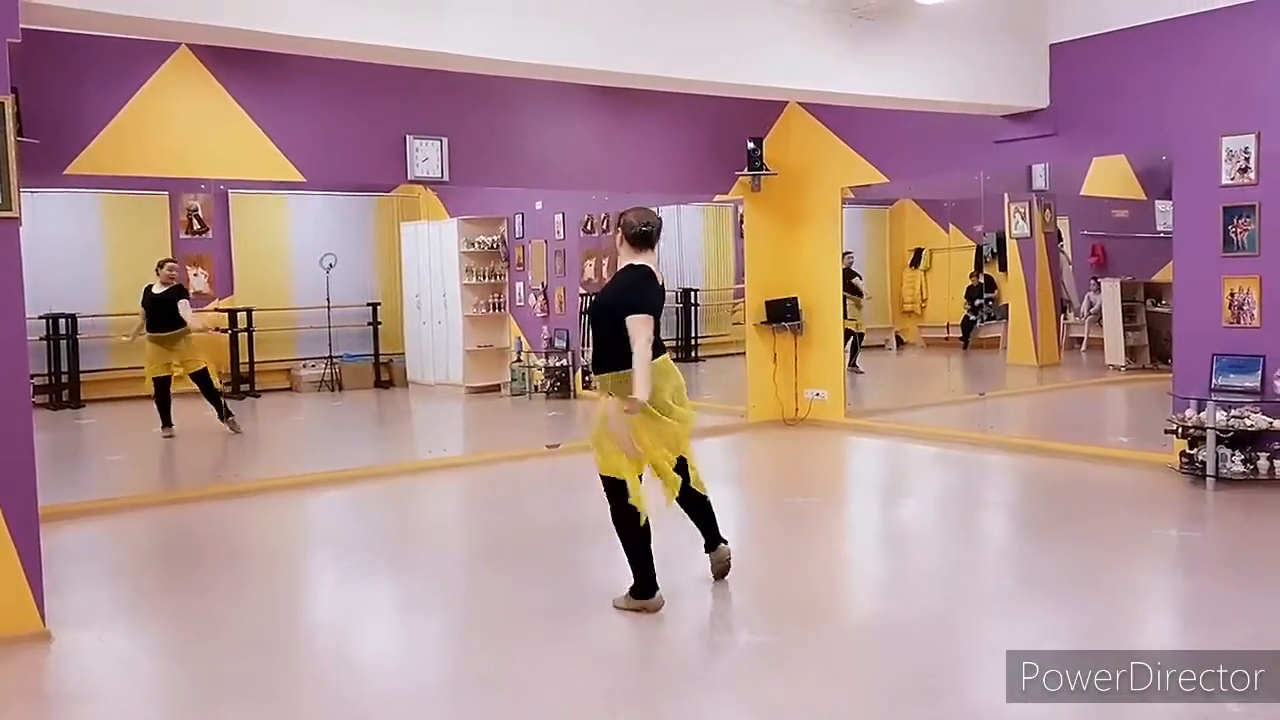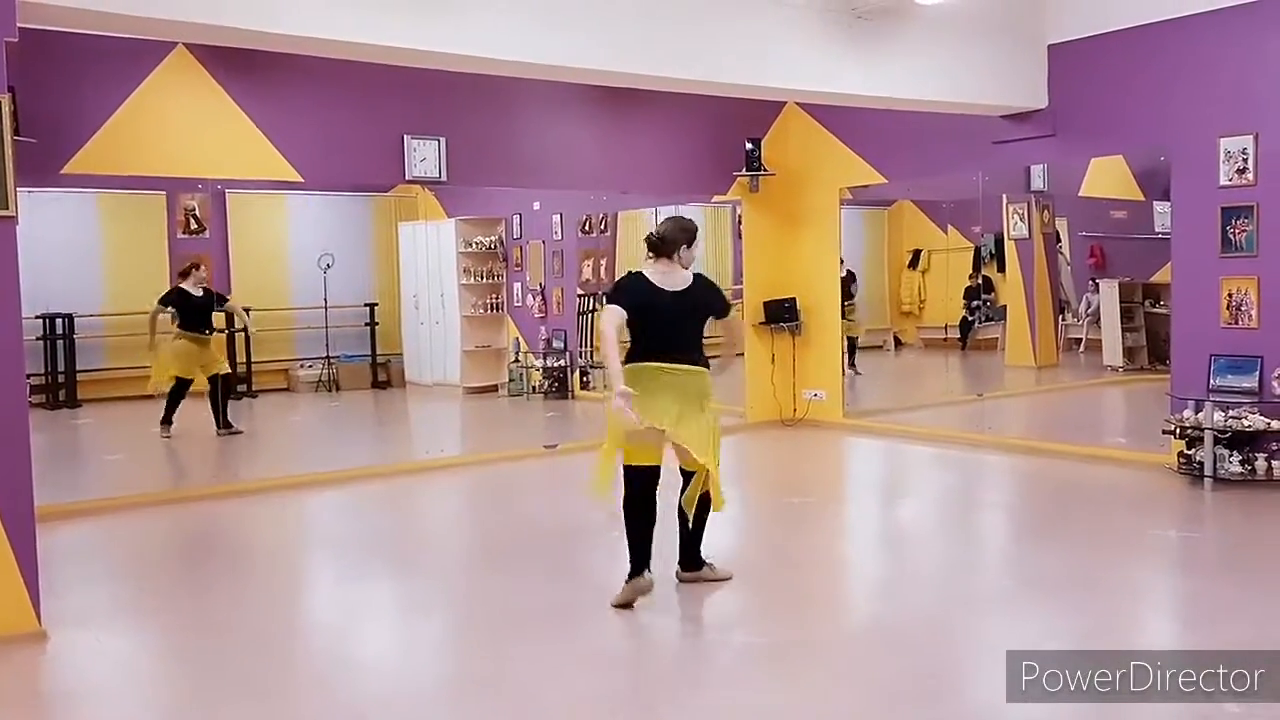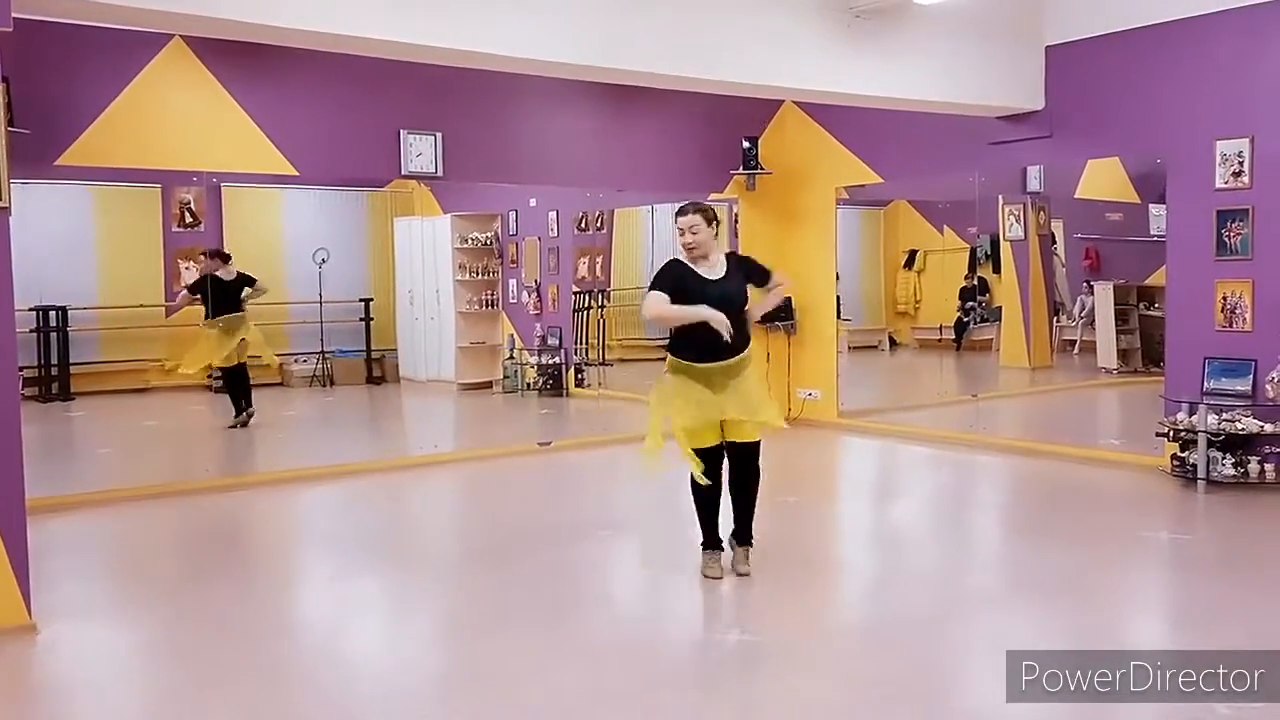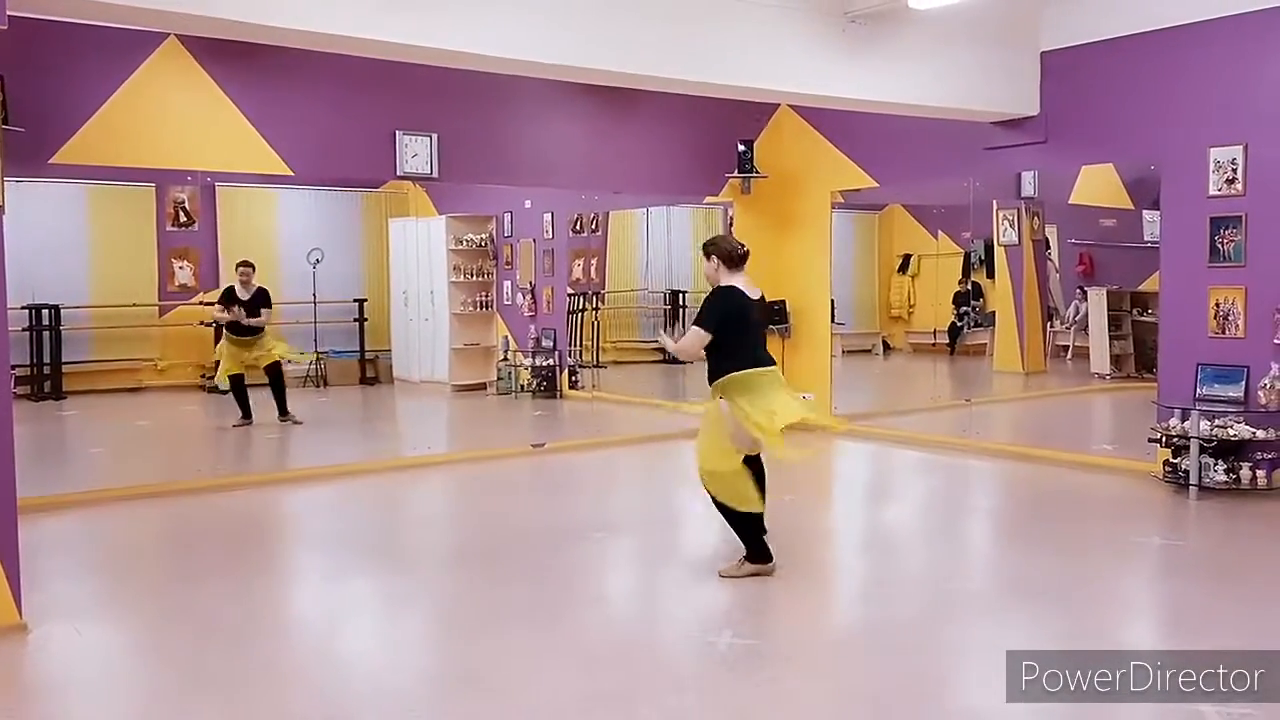
dt=0.5s
person 1, frame 1
left shoulder: (631, 278)
right shoulder: (647, 275)
left elbow: (642, 341)
left wrist: (638, 392)
left hip: (630, 390)
right hip: (661, 382)
left knee: (621, 490)
right knee: (677, 469)
left ankle: (644, 591)
right ankle: (716, 543)
person 1, frame 2
left shoulder: (632, 284)
right shoulder: (701, 286)
left elbow: (608, 326)
right elbow: (734, 333)
left wrist: (617, 382)
right wrist: (725, 360)
left hip: (643, 389)
right hip: (691, 389)
left knee: (639, 481)
right knee: (698, 474)
left ankle: (638, 572)
right ankle: (690, 564)
person 1, frame 3
left shoulder: (738, 263)
right shoulder: (673, 272)
left elbow: (781, 285)
right elbow: (652, 312)
left wrist: (758, 309)
right wrist: (702, 312)
left hip: (738, 374)
right hip: (690, 378)
left knee: (746, 457)
right knee: (708, 464)
left ankle: (742, 540)
right ankle: (710, 546)
person 1, frame 4
left shoulder: (720, 299)
right shoulder: (755, 295)
left elbow: (688, 349)
left wrist: (668, 341)
right wrist: (696, 343)
left hip: (739, 393)
right hip: (765, 386)
left knee: (719, 474)
right knee: (747, 457)
left ankle: (759, 556)
right ankle: (754, 530)
person 2, frame 1
left shoulder: (179, 290)
right shoulder: (148, 290)
left elbow: (185, 308)
right elbow: (143, 317)
left wrist: (194, 324)
right wrist: (132, 336)
left hip: (180, 339)
right hip: (155, 342)
left knee: (203, 378)
right knee: (161, 385)
left ankle: (226, 415)
right ankle: (166, 425)
person 2, frame 2
left shoulder: (208, 293)
right shoulder: (176, 292)
left elbow: (232, 307)
right elbow: (154, 313)
left wrist: (247, 323)
right wrist: (152, 338)
left hip: (205, 343)
right hip: (186, 342)
left knee: (224, 381)
right knee: (182, 384)
left ankle: (223, 424)
right ankle: (166, 422)
person 2, frame 3
left shoulder: (206, 280)
right shoulder: (239, 276)
left elbow: (179, 302)
right elbow: (262, 289)
left wrist: (197, 299)
left hip: (219, 330)
right hip: (239, 325)
left knee: (228, 373)
right knee: (240, 369)
left ankle: (241, 413)
right ankle: (247, 408)
person 2, frame 4
left shoulder: (262, 292)
right shoulder: (229, 291)
left elbow: (266, 319)
right elbow: (216, 314)
left wrist: (245, 320)
right wrist: (229, 317)
left hip: (258, 340)
right hip: (233, 342)
left knee: (274, 372)
right knee: (236, 381)
left ankle: (284, 413)
right ankle: (246, 416)
